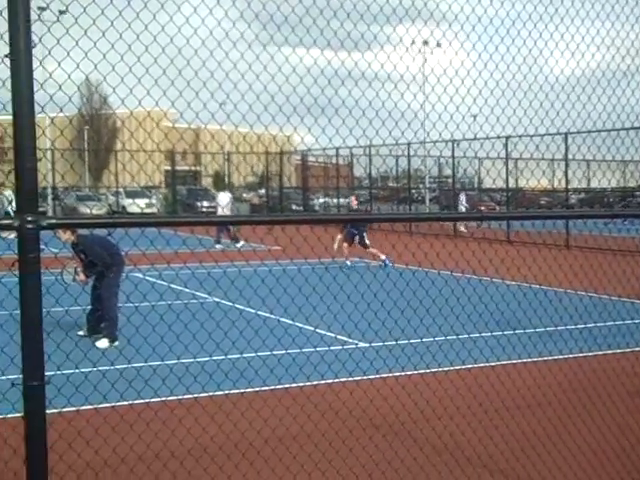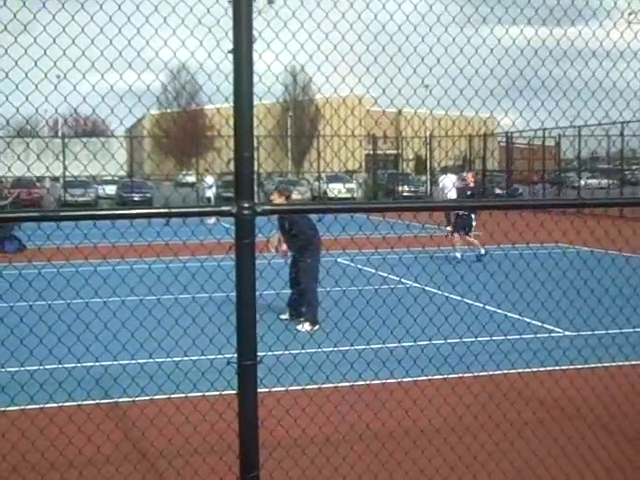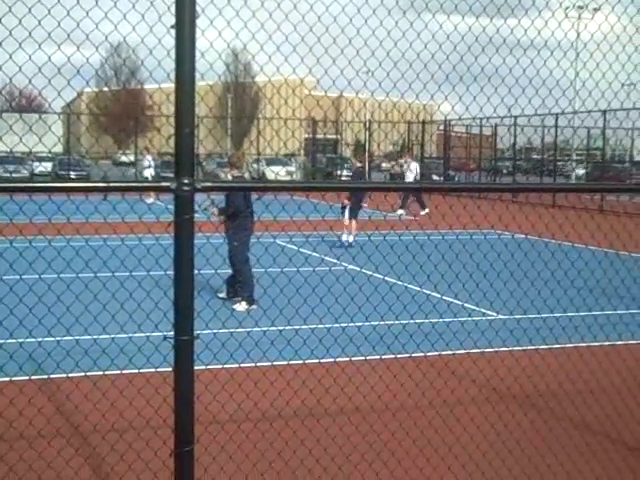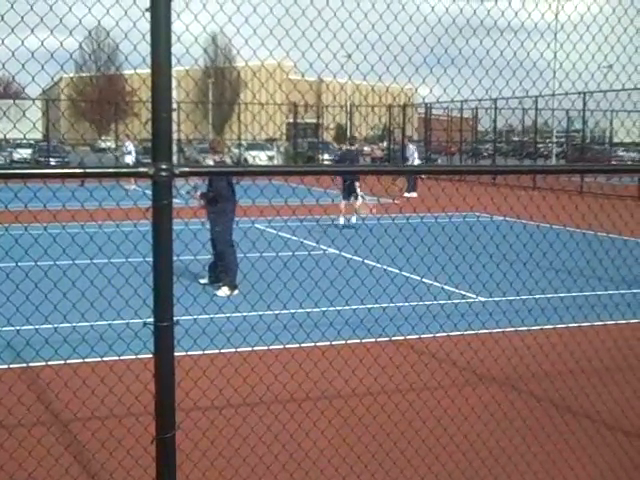
dt=1s
person 1, frame 1
left shoulder: (86, 242)
right shoulder: (75, 244)
left elbow: (104, 262)
left wrist: (87, 275)
right wrist: (83, 272)
left hip: (113, 264)
right hip: (104, 265)
left knee: (108, 299)
right knee: (96, 296)
left ankle: (111, 337)
right ankle: (94, 329)
person 1, frame 2
left shoulder: (295, 215)
right shoulder: (282, 215)
left elbow: (306, 237)
left wrist: (288, 247)
right wrist: (280, 240)
left hip: (310, 250)
right hip: (298, 251)
left knee: (308, 284)
right knee: (295, 281)
left ankle: (311, 321)
right ankle: (294, 311)
person 1, frame 3
right shoulder: (241, 182)
left elbow: (236, 207)
left wrist: (220, 211)
right wrist: (226, 214)
left hip: (240, 228)
right hip: (239, 227)
left knee: (241, 262)
right knee: (235, 260)
left ankle: (248, 299)
right ankle: (232, 290)
person 1, frame 4
right shoulder: (222, 167)
left elbow: (218, 191)
left wrist: (202, 195)
right wrist: (207, 198)
left hip: (222, 213)
right hip: (219, 211)
left knee: (225, 246)
right knee: (218, 245)
left ankle: (230, 284)
right ankle: (215, 275)
